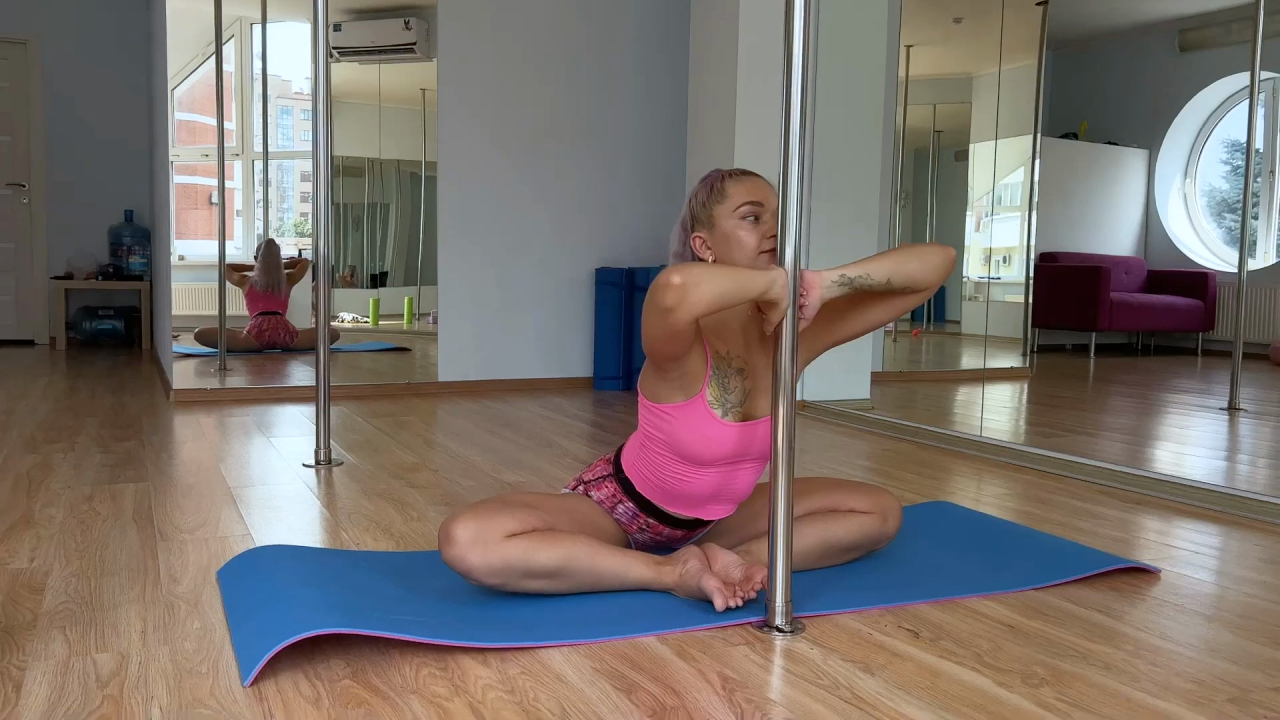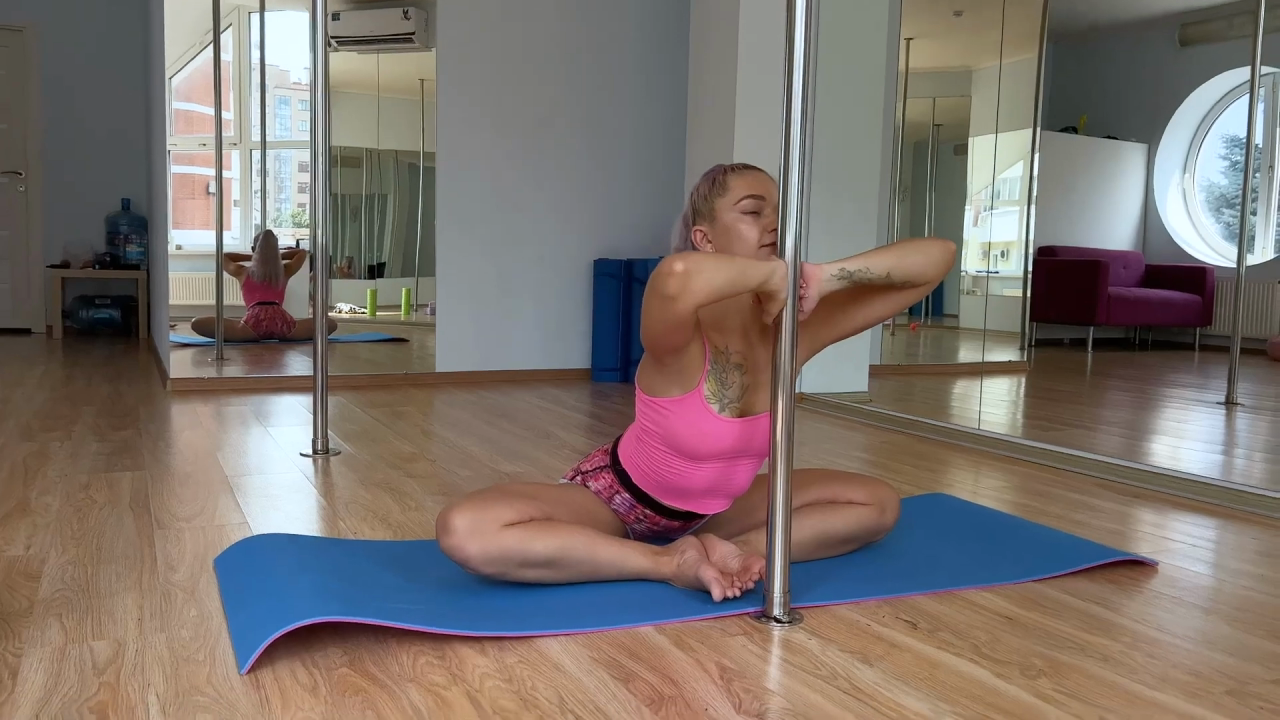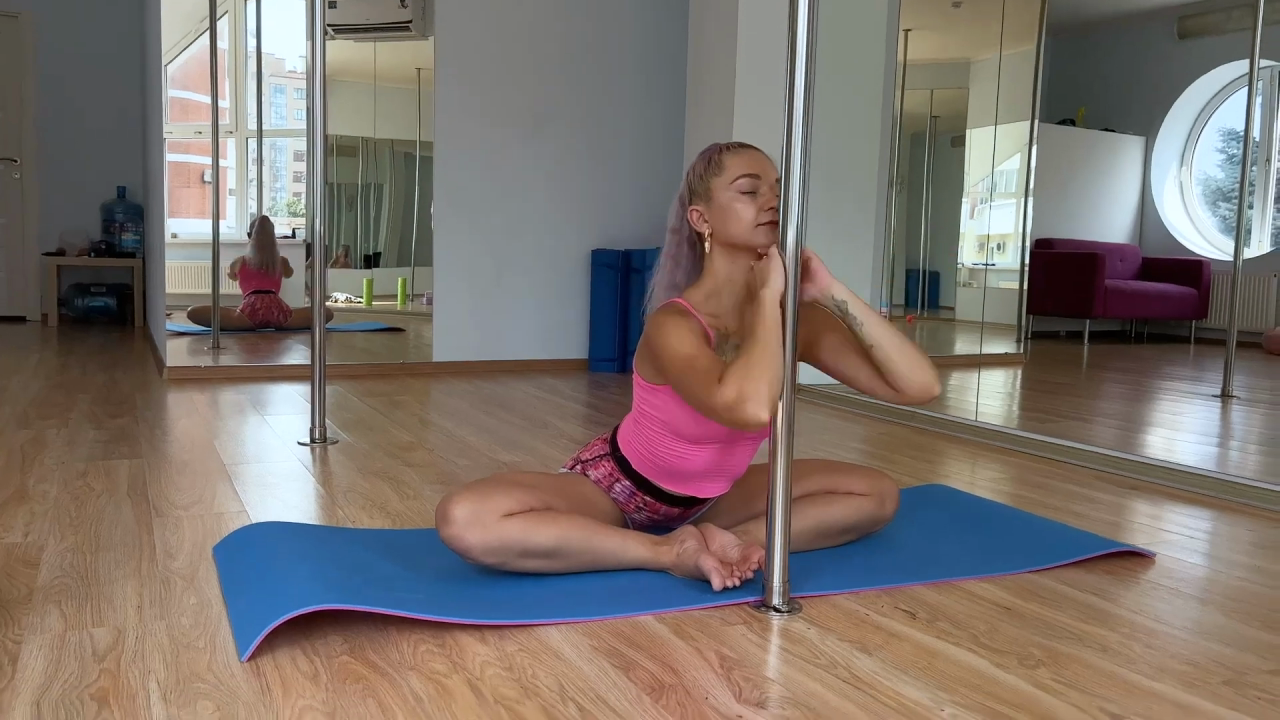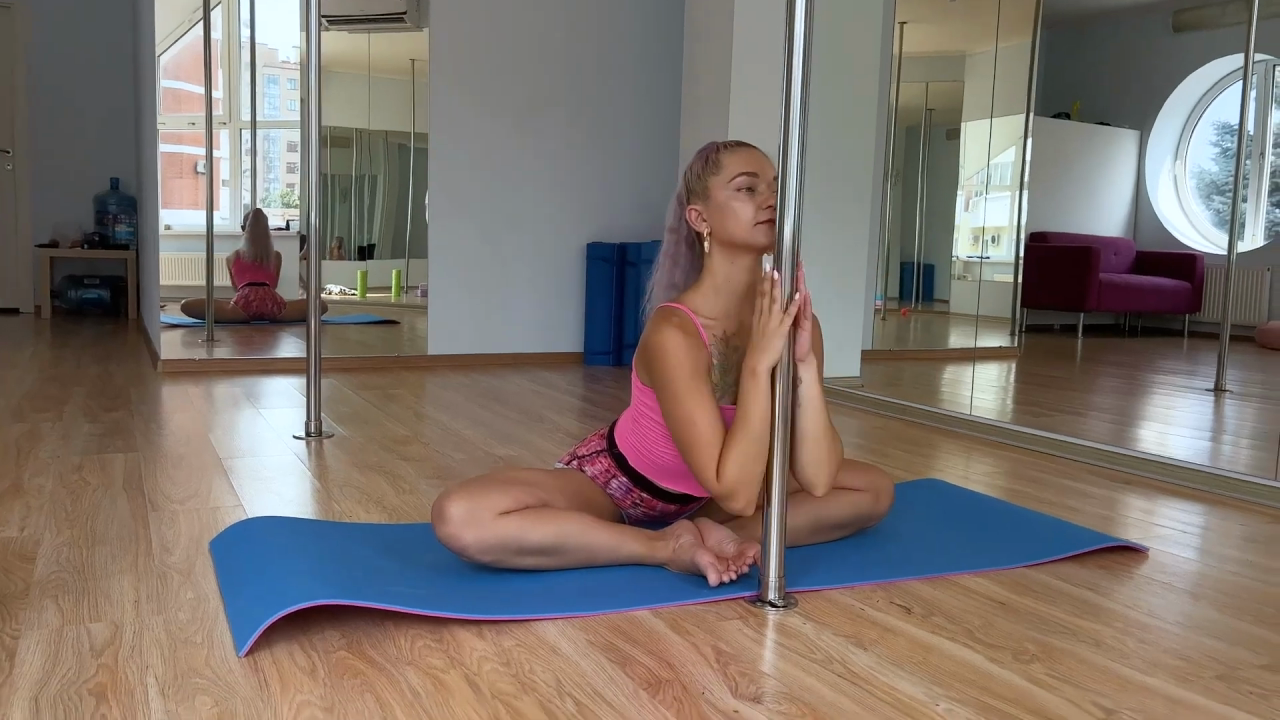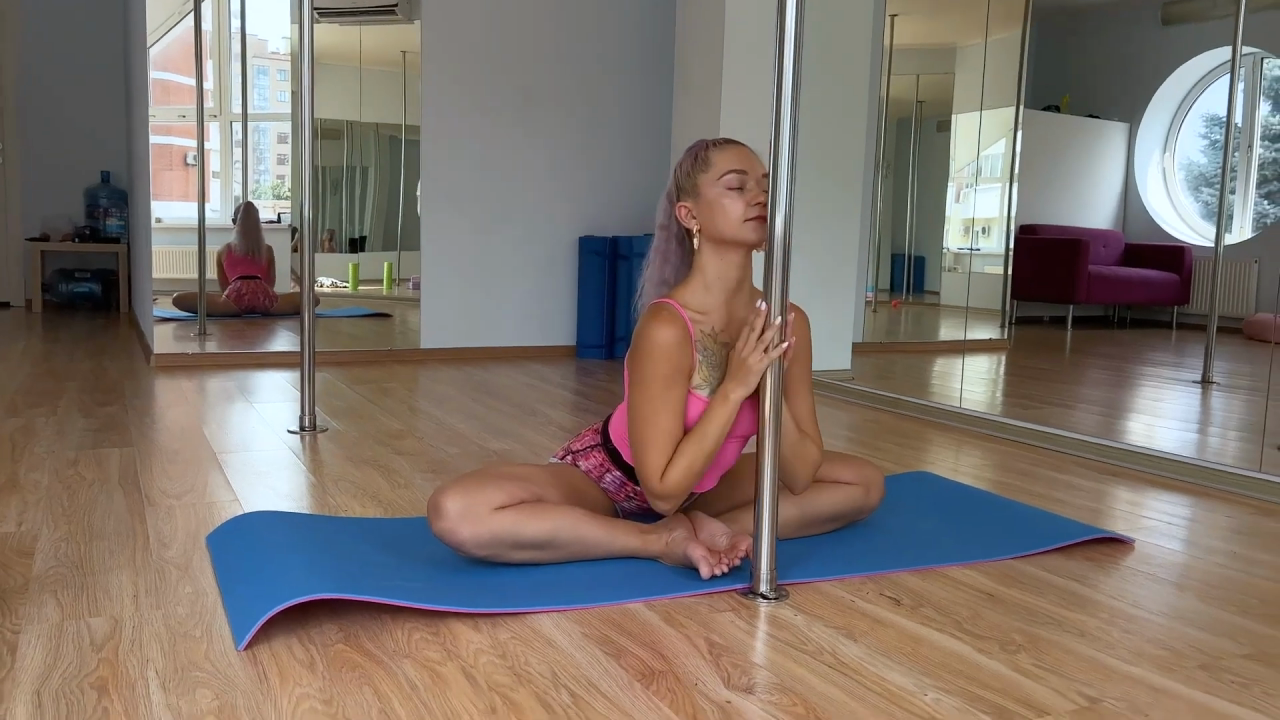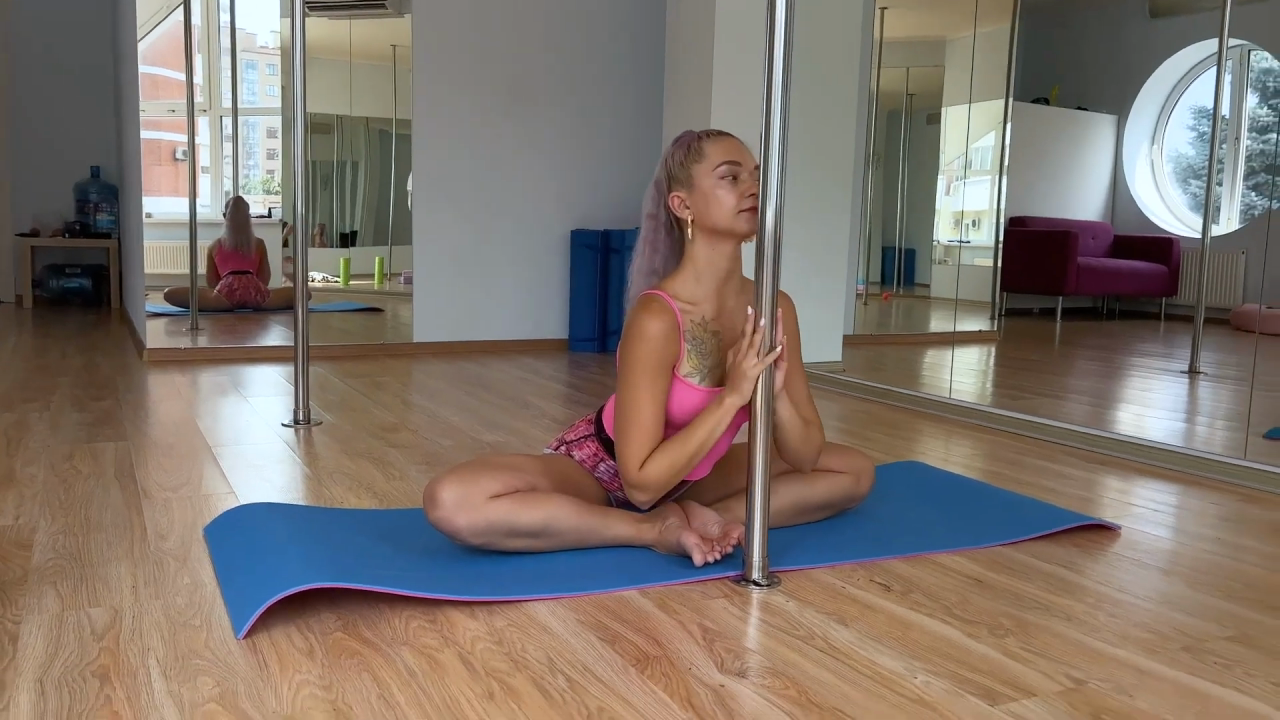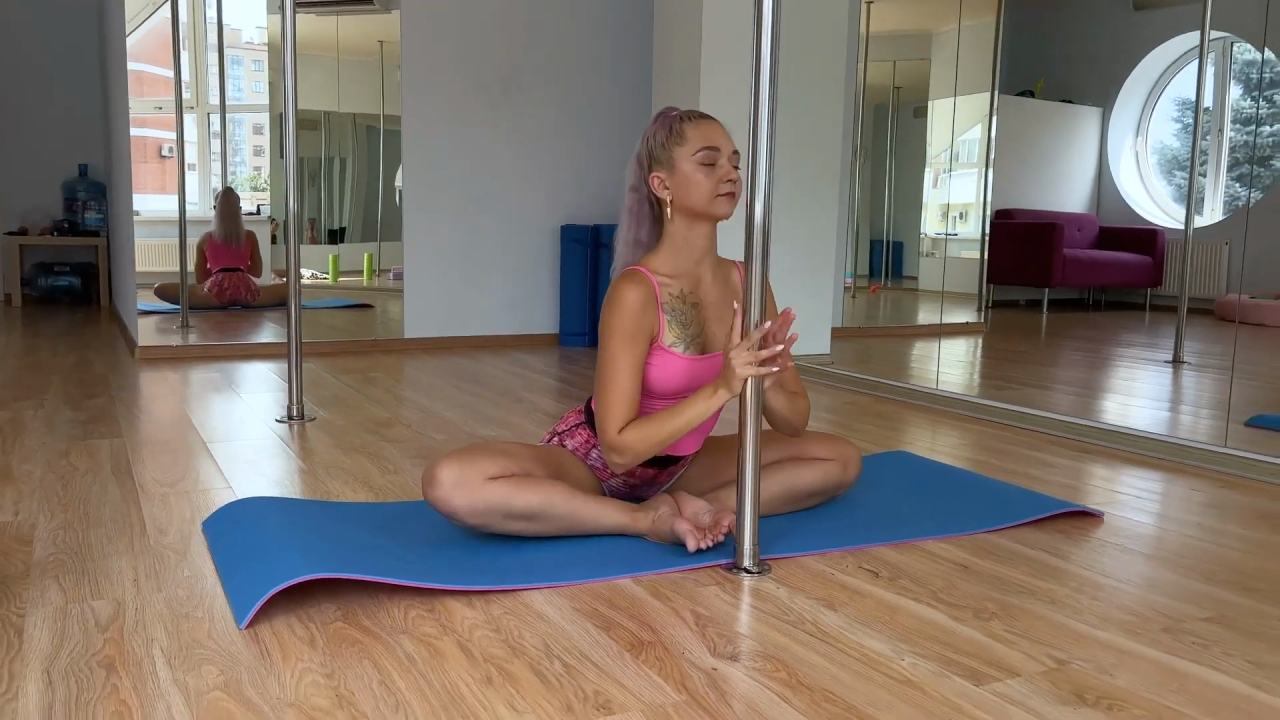
dt=0.3s
person 1, frame 1
left shoulder: (796, 333)
right shoulder: (681, 345)
left elbow: (939, 262)
right elbow: (675, 286)
left wrist: (826, 281)
right wrist: (773, 280)
left hip: (713, 519)
right hip: (616, 510)
left knee: (880, 512)
right knee: (467, 542)
left ankle: (727, 564)
right ankle: (672, 572)
person 1, frame 2
left shoulder: (798, 329)
right shoulder: (678, 338)
left elbow: (940, 257)
right elbow: (676, 274)
left wrist: (825, 275)
right wrist: (772, 271)
left hip: (706, 512)
right hip: (613, 500)
left knee: (878, 503)
right knee: (463, 531)
left ankle: (718, 553)
right ankle: (669, 563)
person 1, frame 3
left shoulder: (798, 321)
right shoulder: (672, 327)
left elbow: (922, 386)
right elbow: (752, 409)
left wrist: (834, 293)
right wrist: (768, 295)
left hip: (709, 499)
right hip: (614, 492)
left knee: (877, 494)
right knee: (462, 519)
left ankle: (709, 540)
right ankle: (668, 552)
person 1, frame 4
left shoulder: (793, 326)
right shoulder: (673, 333)
left elbow: (817, 482)
right elbow: (736, 495)
left wrist: (805, 361)
right wrist: (760, 362)
left hip: (697, 498)
right hip: (609, 486)
left knee: (873, 490)
right knee: (459, 519)
left ankle: (712, 536)
right ankle: (667, 547)
person 1, frame 5
left shoulder: (787, 325)
right shoulder: (666, 328)
left elbow: (800, 476)
right elbow: (662, 490)
right wrist: (735, 387)
left hip: (695, 489)
right hip: (605, 480)
left knee: (864, 483)
right knee: (455, 514)
left ankle: (712, 530)
right ankle: (663, 542)
person 1, frame 6
left shoulder: (775, 310)
right shoulder: (656, 318)
left elbow: (805, 457)
right elbow: (641, 483)
left wrist: (774, 391)
right wrist: (732, 396)
left hip: (685, 478)
right hip: (598, 471)
left knee: (854, 472)
right knee: (450, 503)
left ankle: (707, 518)
right ankle: (656, 530)
person 1, frame 7
left shoulder: (748, 284)
right shoulder: (635, 292)
left elbow: (796, 420)
right elbow: (619, 447)
left wrist: (763, 382)
right wrist: (721, 388)
left hip: (678, 466)
right hip: (591, 462)
left knee: (841, 459)
right knee: (450, 485)
right ankle: (647, 521)
